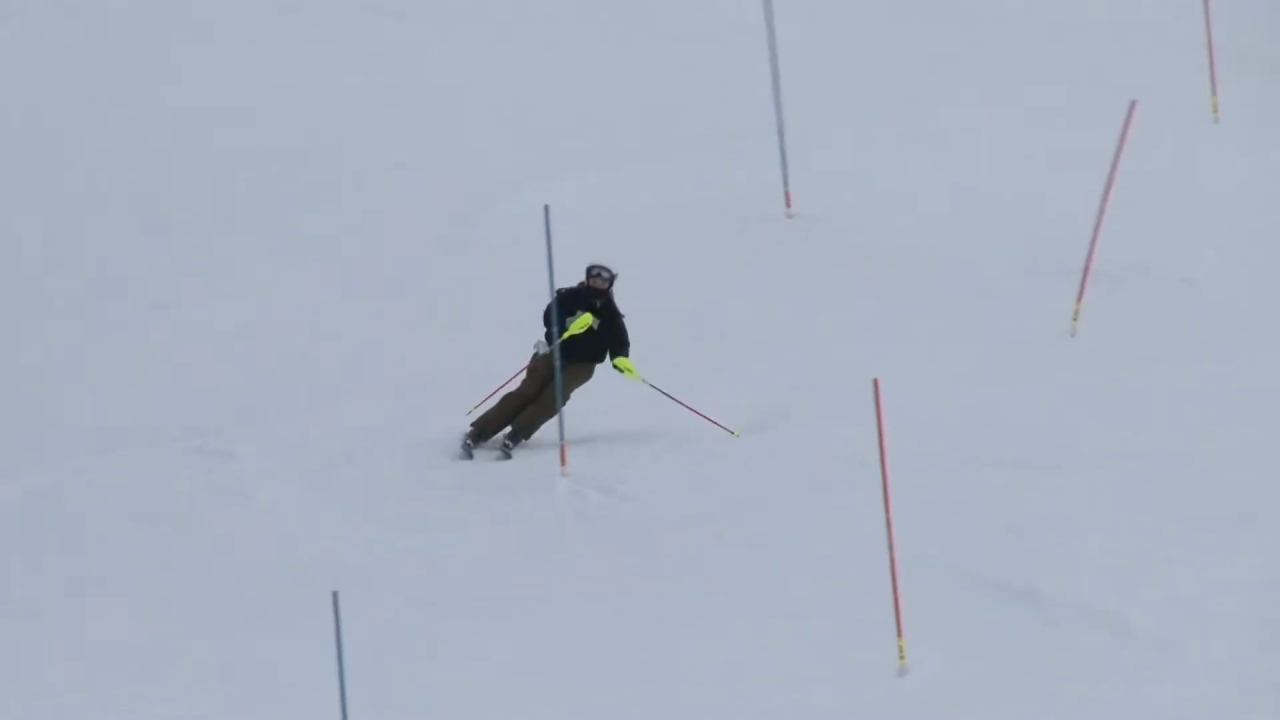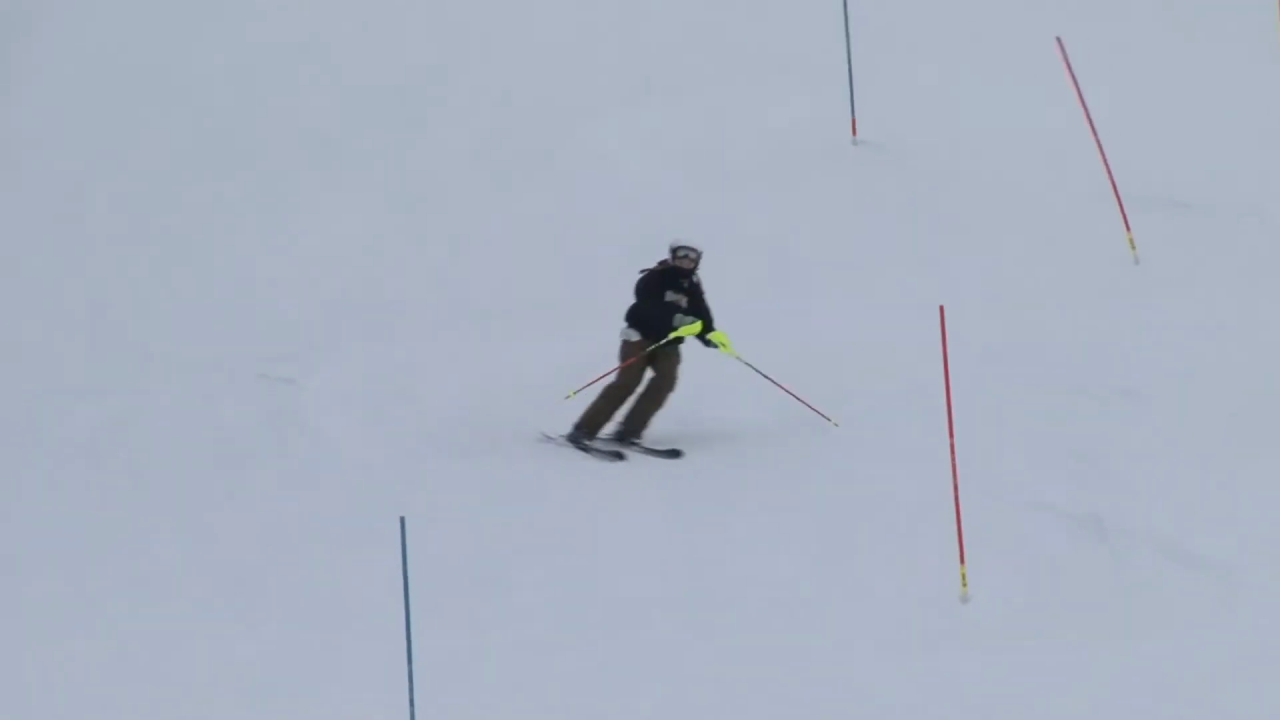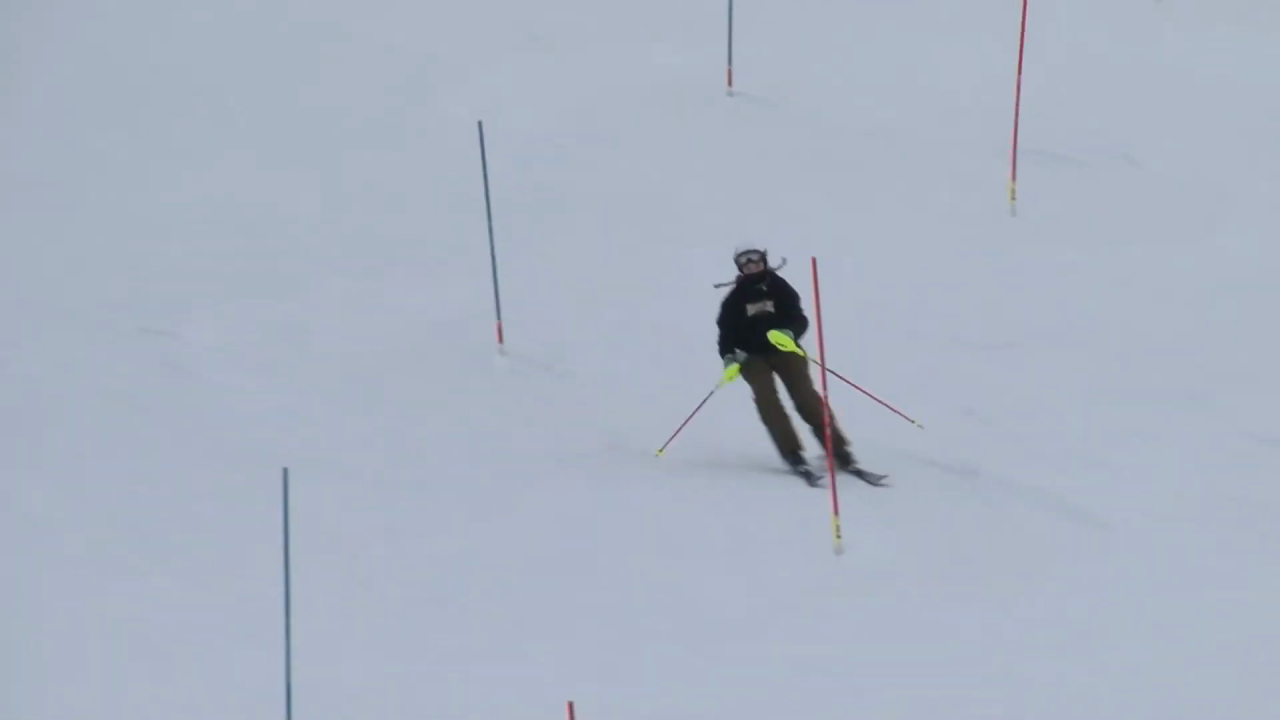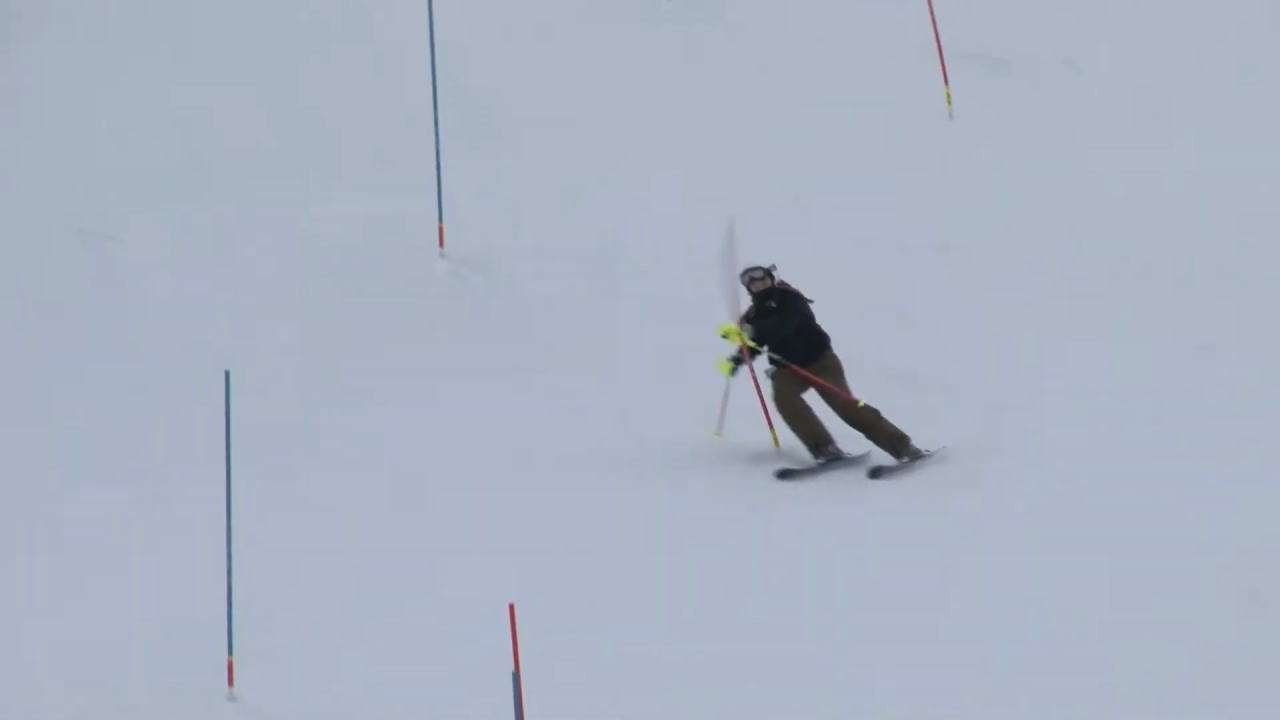
dt=0.5s
person 1, frame 1
left shoulder: (610, 314)
right shoulder: (570, 296)
left elbow: (618, 344)
right elbow: (550, 317)
left wrist: (621, 360)
right wrist: (570, 322)
left hip: (582, 364)
right hip: (553, 353)
left knee: (558, 392)
right knee: (526, 392)
left ankle: (516, 435)
right ankle: (478, 433)
person 1, frame 2
left shoulder: (693, 290)
right shoulder: (654, 278)
left elbow: (704, 329)
right elbow: (648, 305)
left wrist: (714, 336)
right wrist: (676, 320)
left hip: (669, 344)
right hip: (640, 336)
left knee: (666, 378)
right knee: (627, 381)
left ankle: (629, 430)
right ankle: (584, 430)
person 1, frame 3
left shoulder: (780, 288)
right shoulder: (733, 300)
left elbow: (799, 321)
right elbow: (726, 334)
left wrist: (788, 334)
right wrist: (730, 359)
left hip: (784, 350)
right hip: (751, 355)
left knee: (805, 395)
right knee: (765, 393)
left ankle: (842, 453)
right ankle: (794, 455)
person 1, frame 4
left shoulder: (791, 301)
right shoulder: (753, 315)
left elbow: (782, 325)
right elbow: (752, 343)
left wrist: (746, 330)
right wrist: (734, 361)
left hip: (819, 359)
right hip: (787, 368)
left knee: (844, 404)
right knee: (783, 394)
left ankle: (902, 446)
right ankle: (824, 447)
